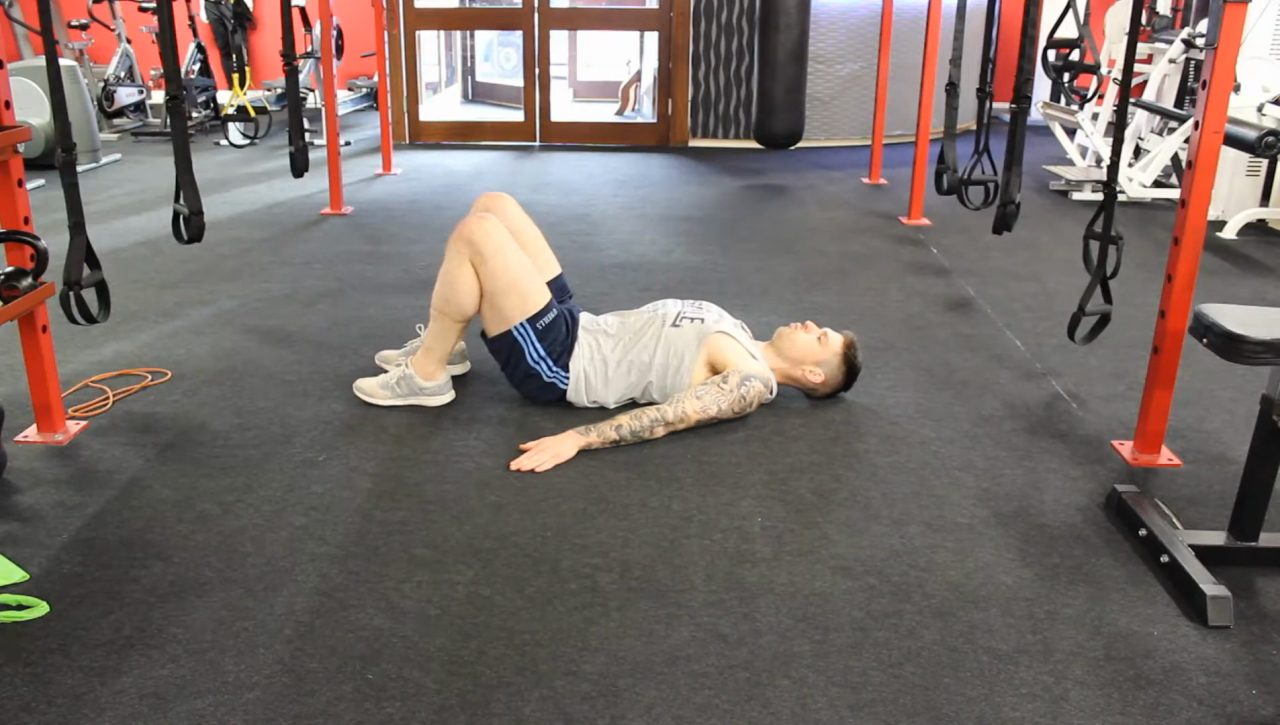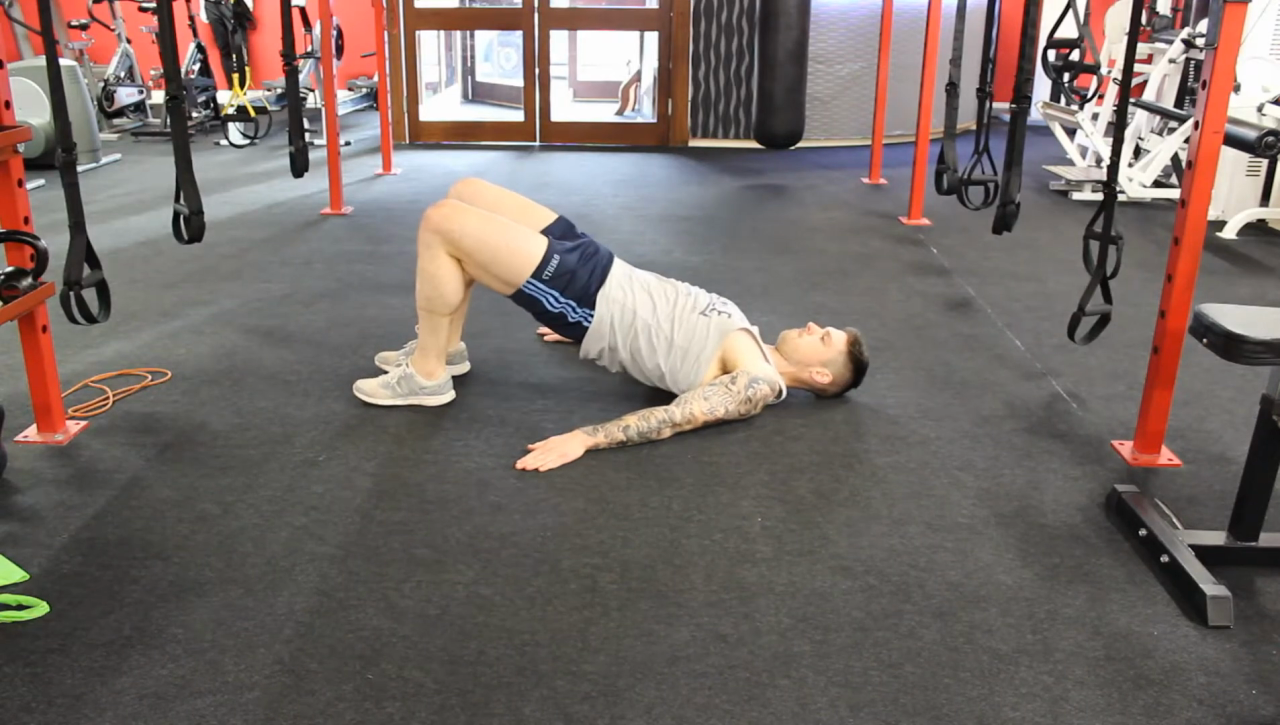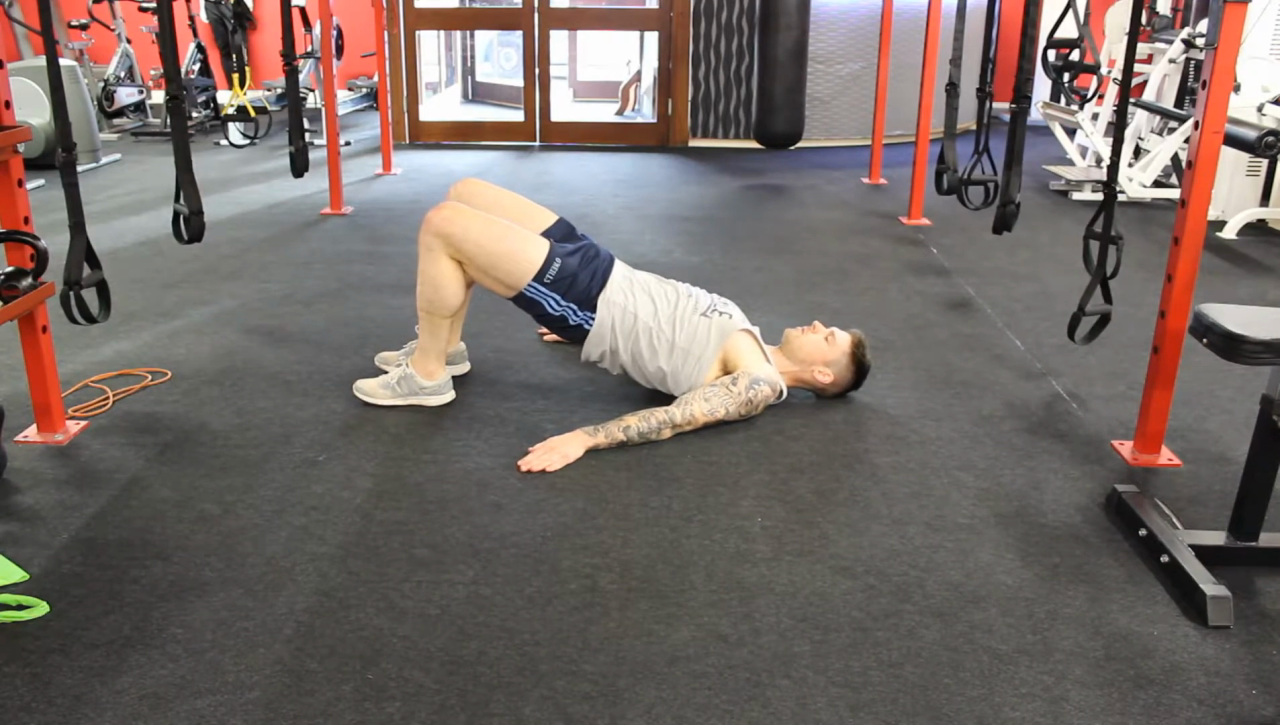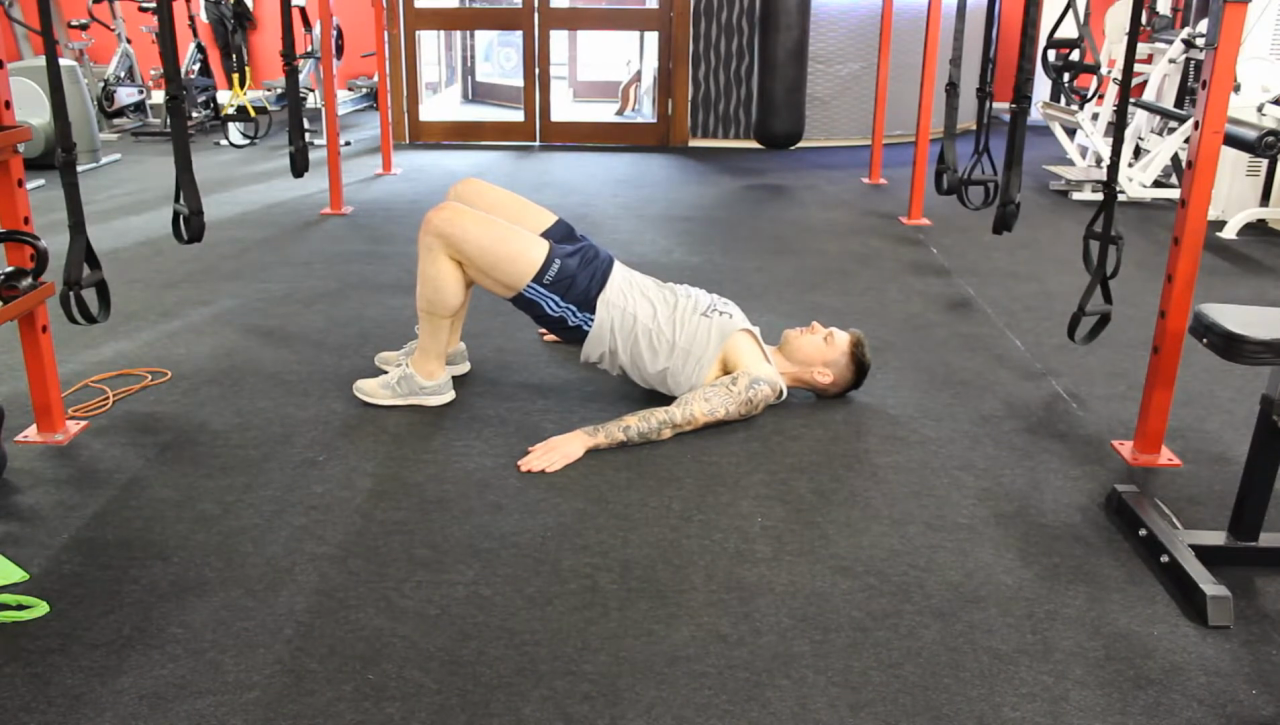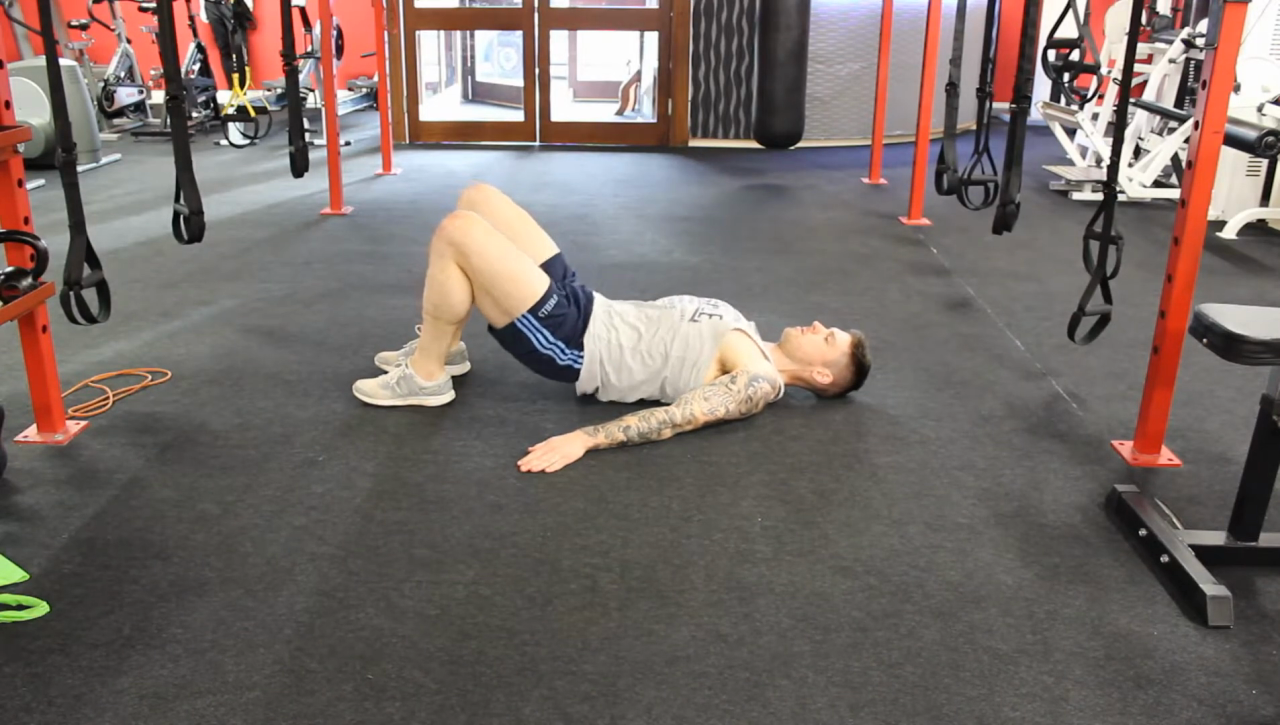
dt=1s
person 1, frame 1
left shoulder: (751, 382)
right shoulder: (739, 338)
left elbow: (670, 416)
left wrist: (576, 439)
left hip: (557, 362)
right hip: (578, 325)
left knee: (475, 232)
right knee: (494, 205)
left ankle: (425, 376)
right ankle: (444, 347)
person 1, frame 2
left shoulder: (759, 383)
right shoulder: (748, 344)
left elbow: (677, 417)
left wrist: (583, 439)
left hip: (588, 299)
right hip: (597, 272)
left knee: (440, 222)
right knee: (464, 193)
left ankle: (426, 375)
right ankle: (445, 348)
person 1, frame 3
left shoulder: (760, 383)
right shoulder: (748, 343)
left elbow: (676, 417)
left wrist: (582, 439)
left hip: (589, 302)
right hip: (601, 273)
left knee: (442, 226)
right knee: (465, 192)
left ankle: (426, 376)
right ankle: (446, 348)
person 1, frame 4
left shoulder: (761, 384)
right shoulder: (748, 345)
left elbow: (677, 418)
left wrist: (583, 439)
left hip: (588, 303)
right hip: (597, 273)
left knee: (442, 225)
right knee: (465, 193)
left ankle: (426, 376)
right ankle: (445, 348)
person 1, frame 5
left shoulder: (759, 381)
right shoulder: (748, 339)
left elbow: (678, 417)
left wrist: (584, 439)
left hip: (573, 345)
right hip: (587, 308)
left knee: (456, 233)
right knee: (478, 197)
left ankle: (425, 376)
right ankle: (444, 348)
